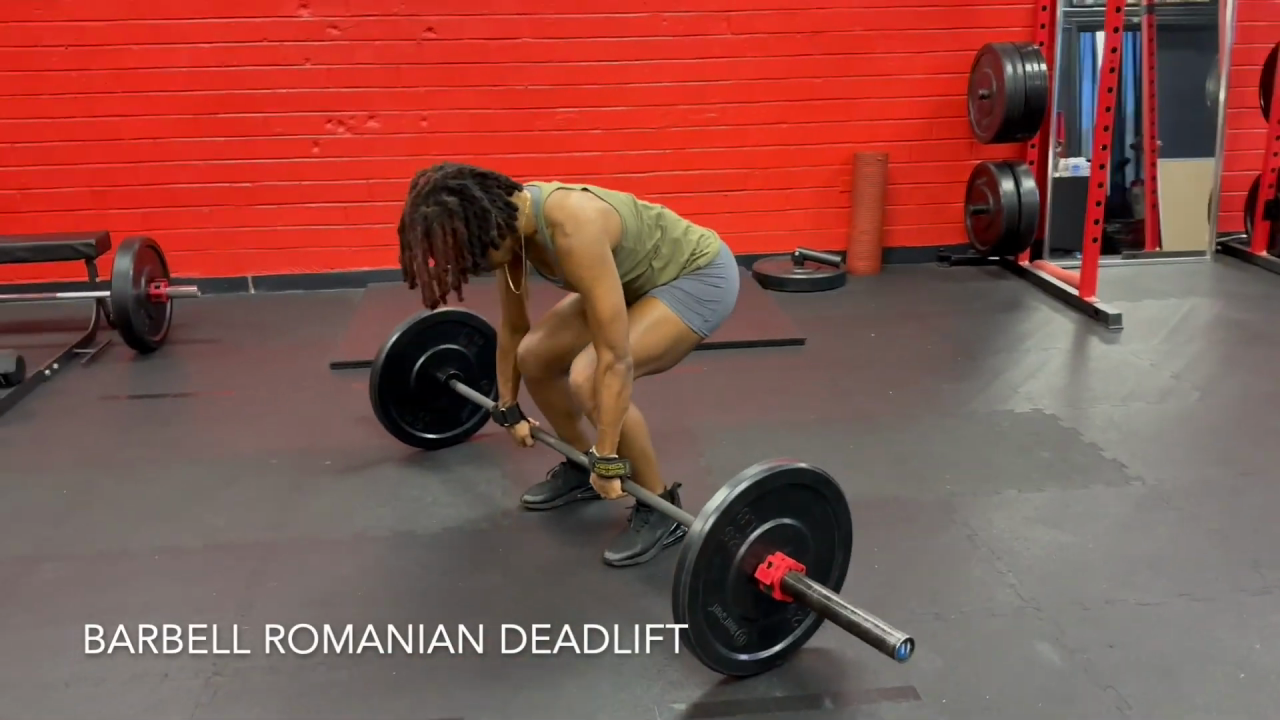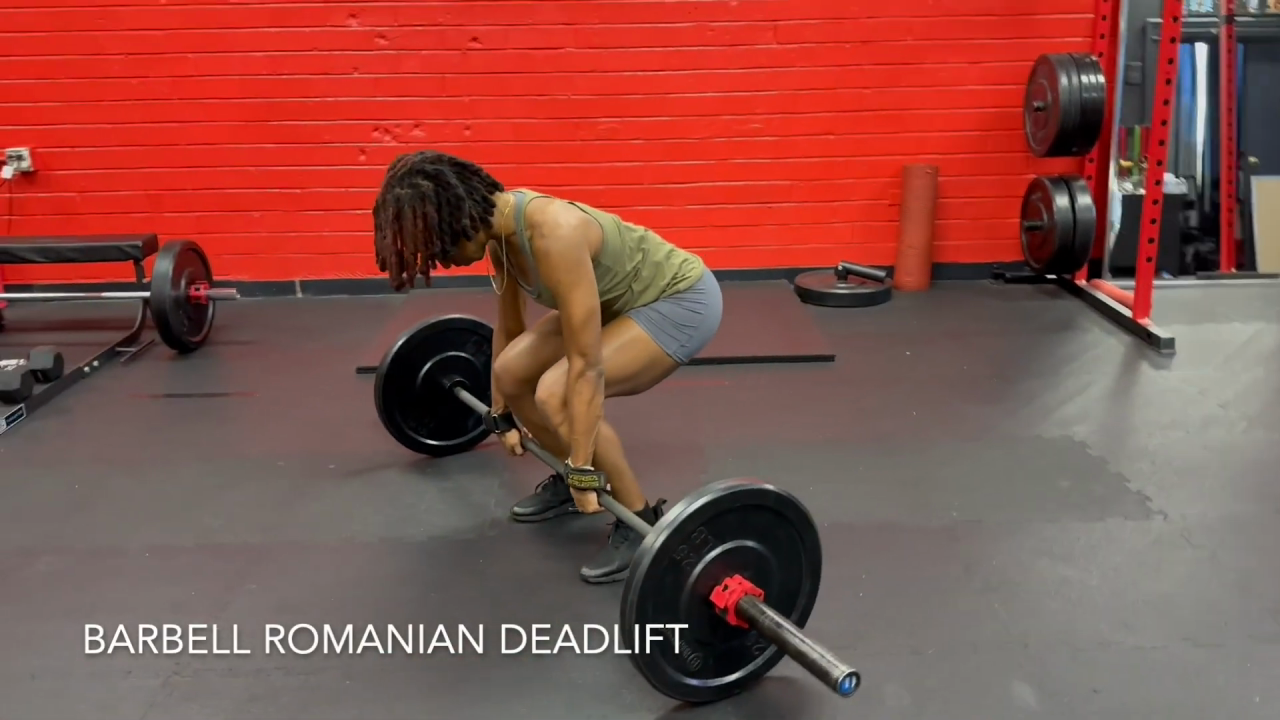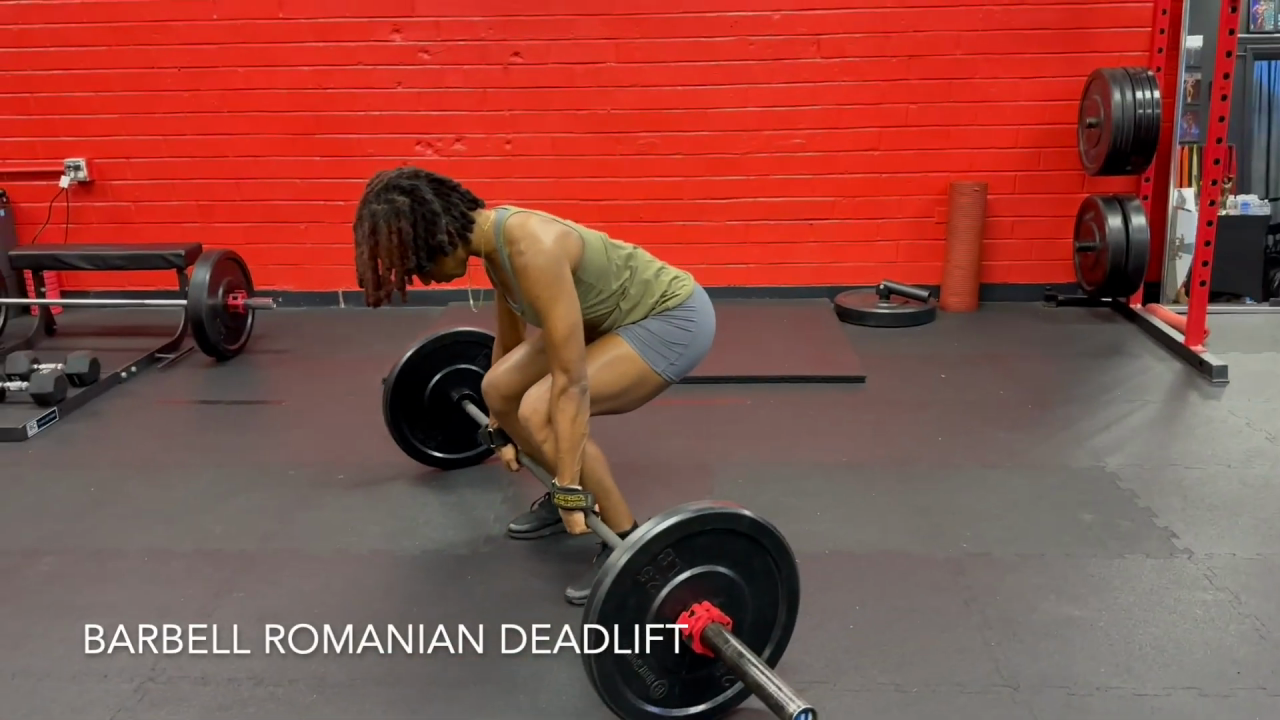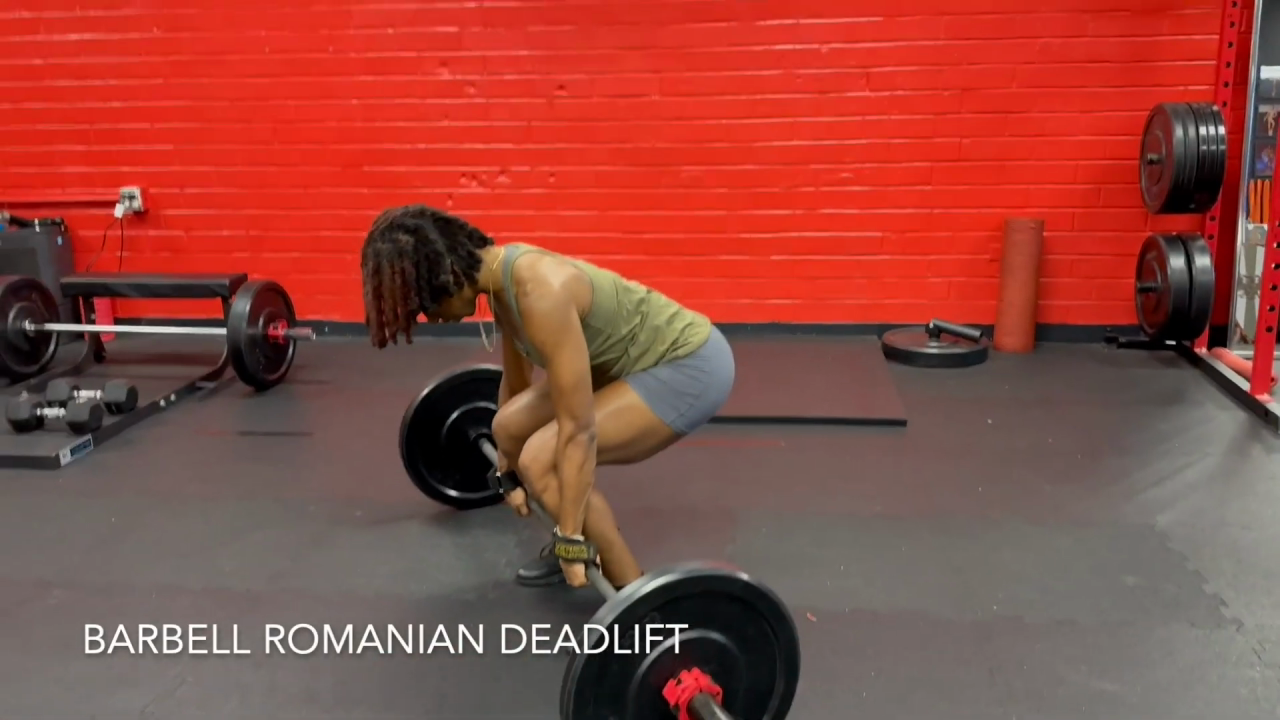
dt=0.5s
person 1, frame 1
left shoulder: (573, 229)
right shoulder: (510, 217)
left elbow: (614, 356)
right elbow: (512, 326)
left wrist: (608, 461)
right wrist: (508, 408)
left hip: (701, 275)
right hip: (642, 275)
left knee: (588, 379)
right knee: (534, 357)
left ankle: (660, 508)
right ankle: (581, 468)
person 1, frame 2
left shoulder: (553, 236)
right shoulder: (499, 225)
left elbow: (586, 366)
right elbow: (508, 328)
left wrist: (583, 471)
right wrist: (500, 415)
left hip: (683, 299)
right hip: (623, 298)
left knee: (555, 394)
right knee: (510, 373)
left ankle: (643, 523)
right ankle: (570, 483)
person 1, frame 3
left shoulder: (532, 250)
right shoulder: (491, 238)
left elbow: (572, 381)
right elbow: (508, 339)
left wrist: (570, 489)
right wrist: (499, 430)
left hip: (675, 317)
right hip: (616, 315)
left knee: (539, 411)
right knee: (499, 388)
right ankle: (567, 499)
person 1, frame 4
left shoulder: (539, 293)
right shoulder: (501, 276)
left elbow: (577, 429)
right elbow: (515, 382)
left wrist: (571, 543)
right wrist: (509, 475)
left hip: (690, 364)
left knee: (543, 460)
right knee: (508, 428)
right ankle: (590, 541)
